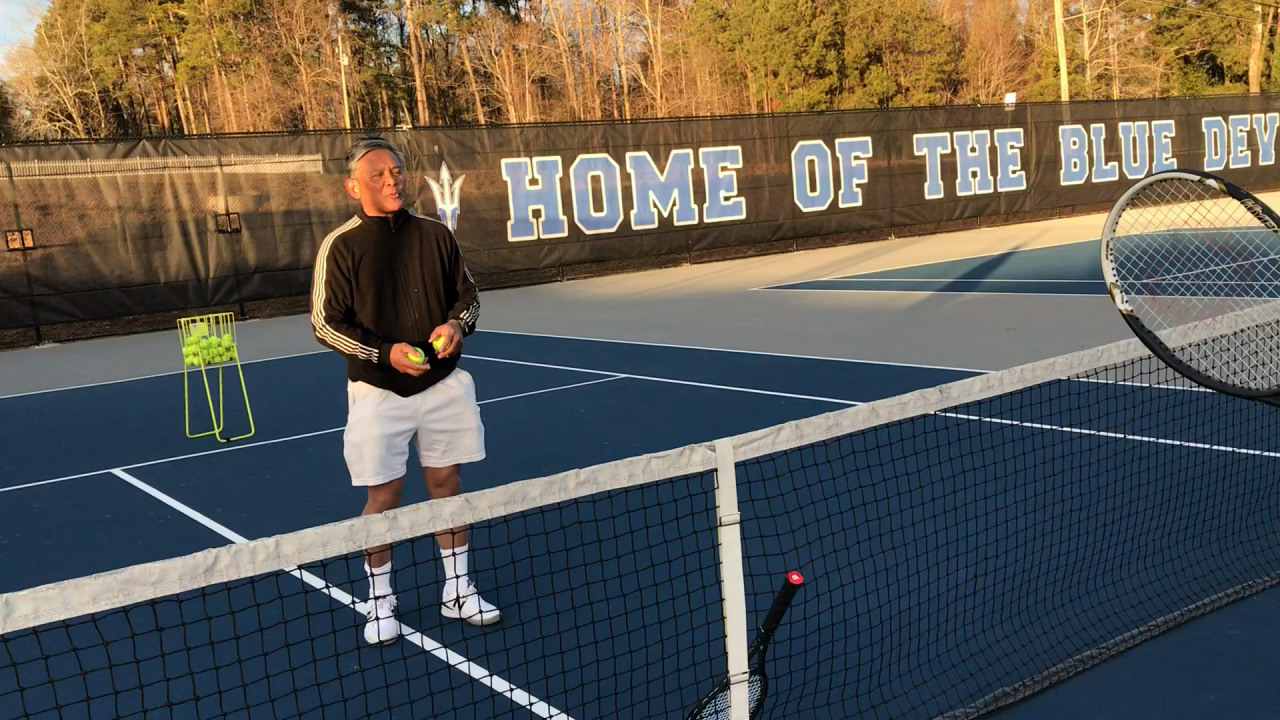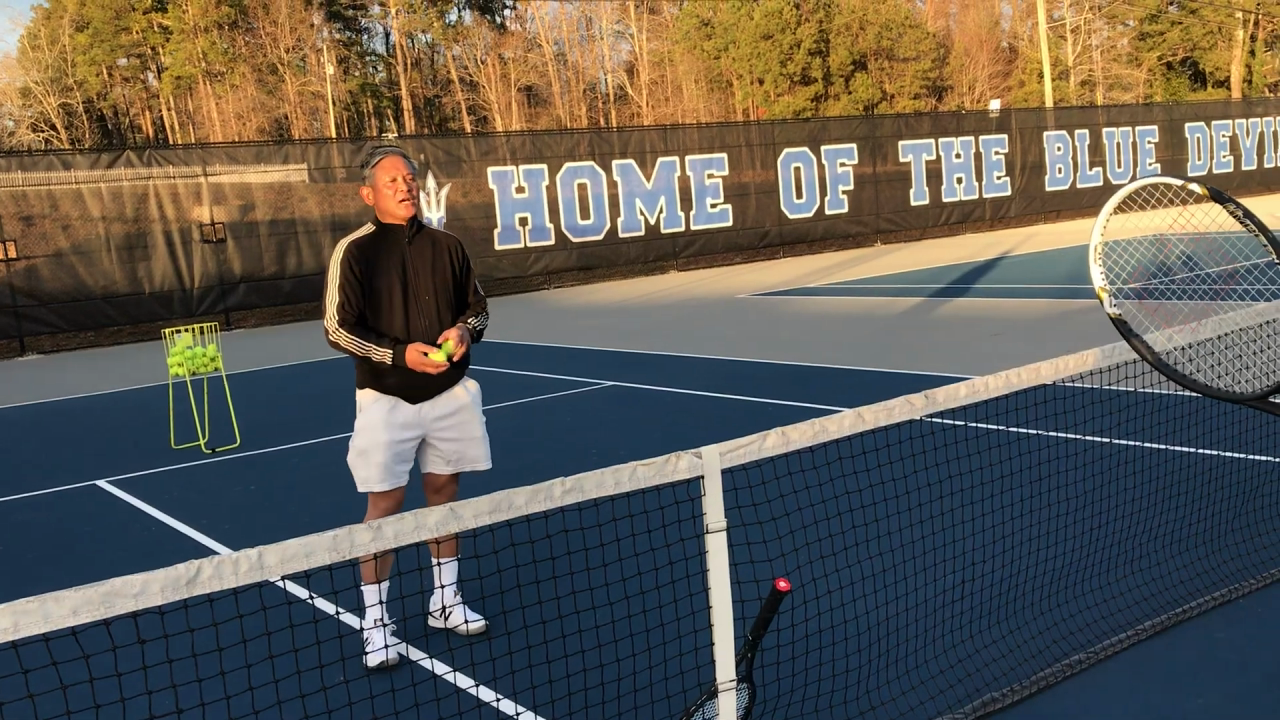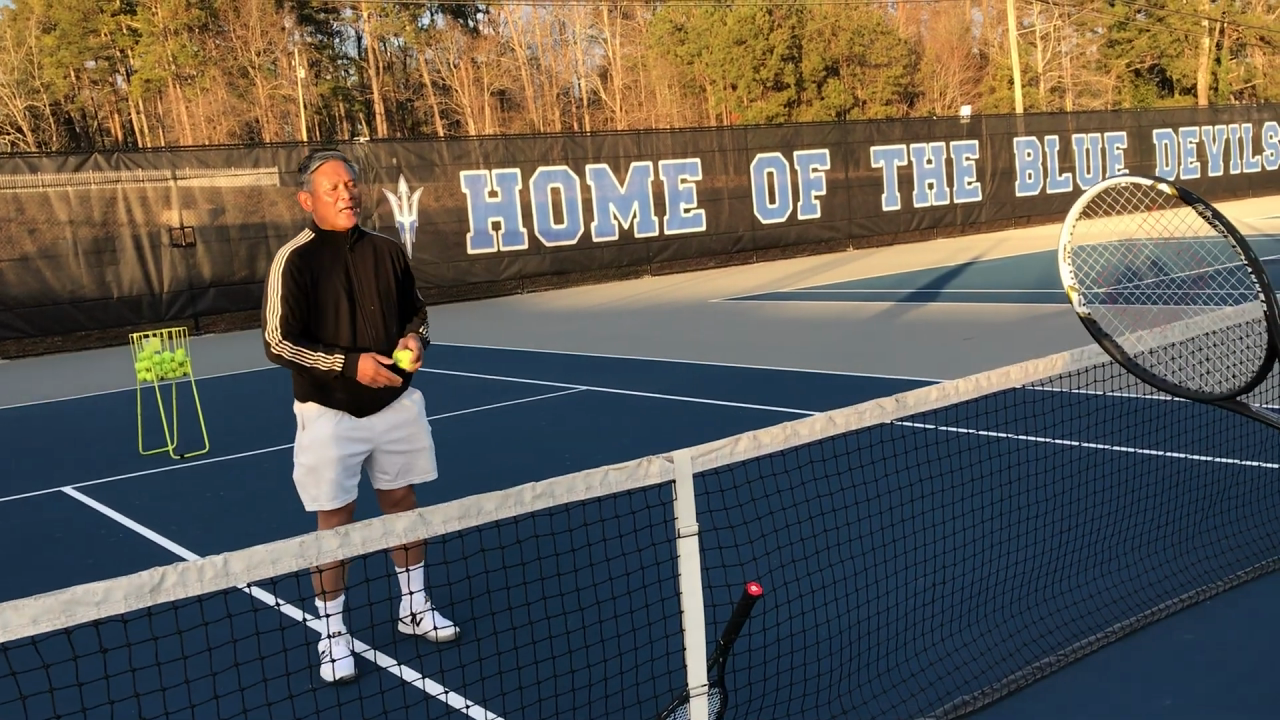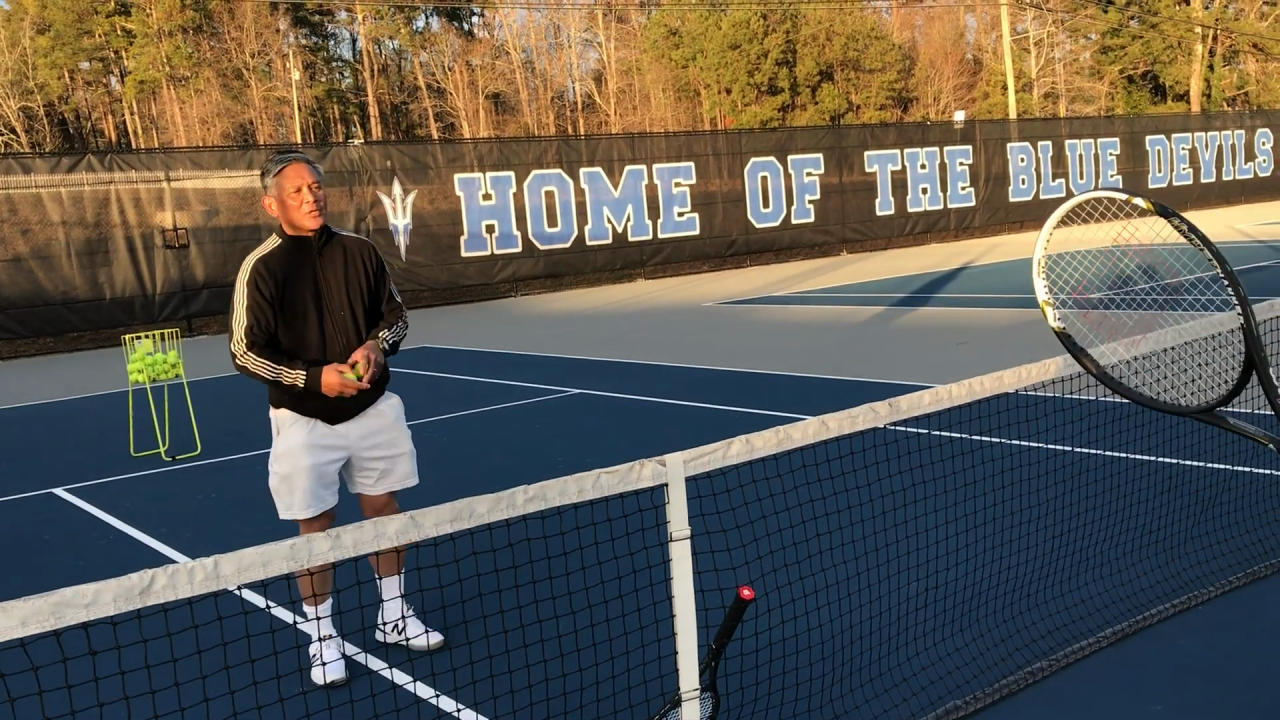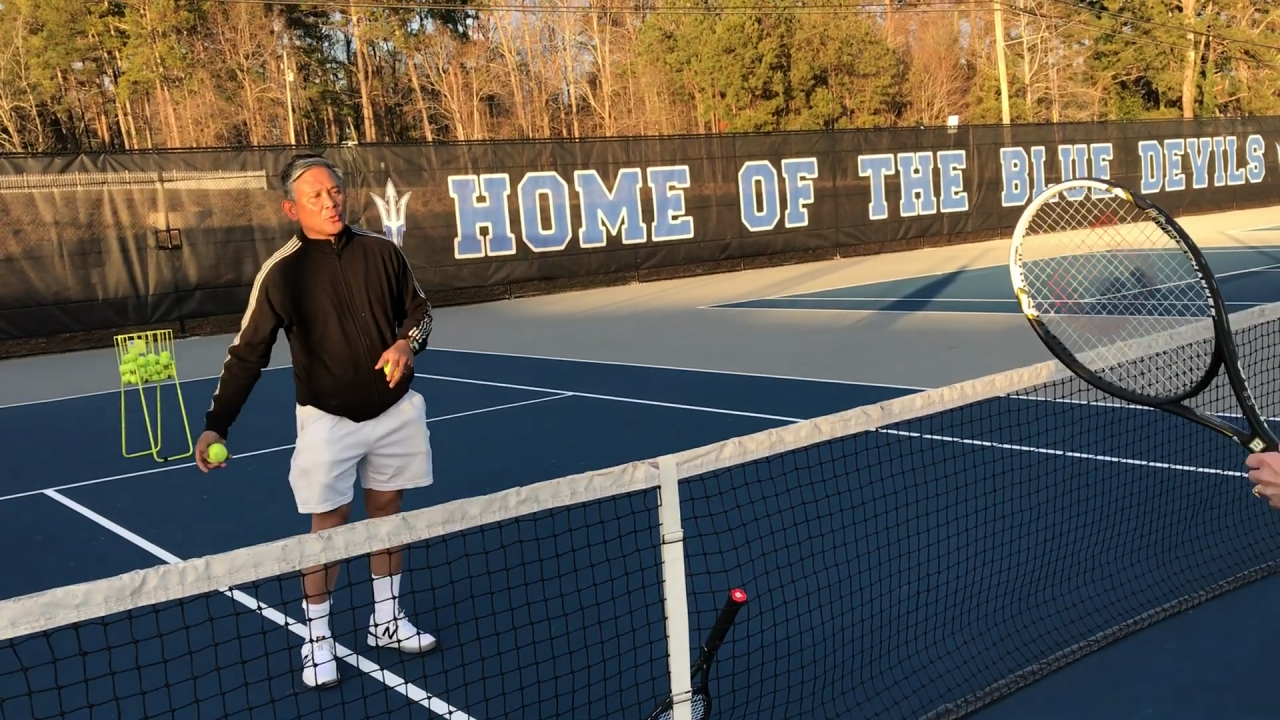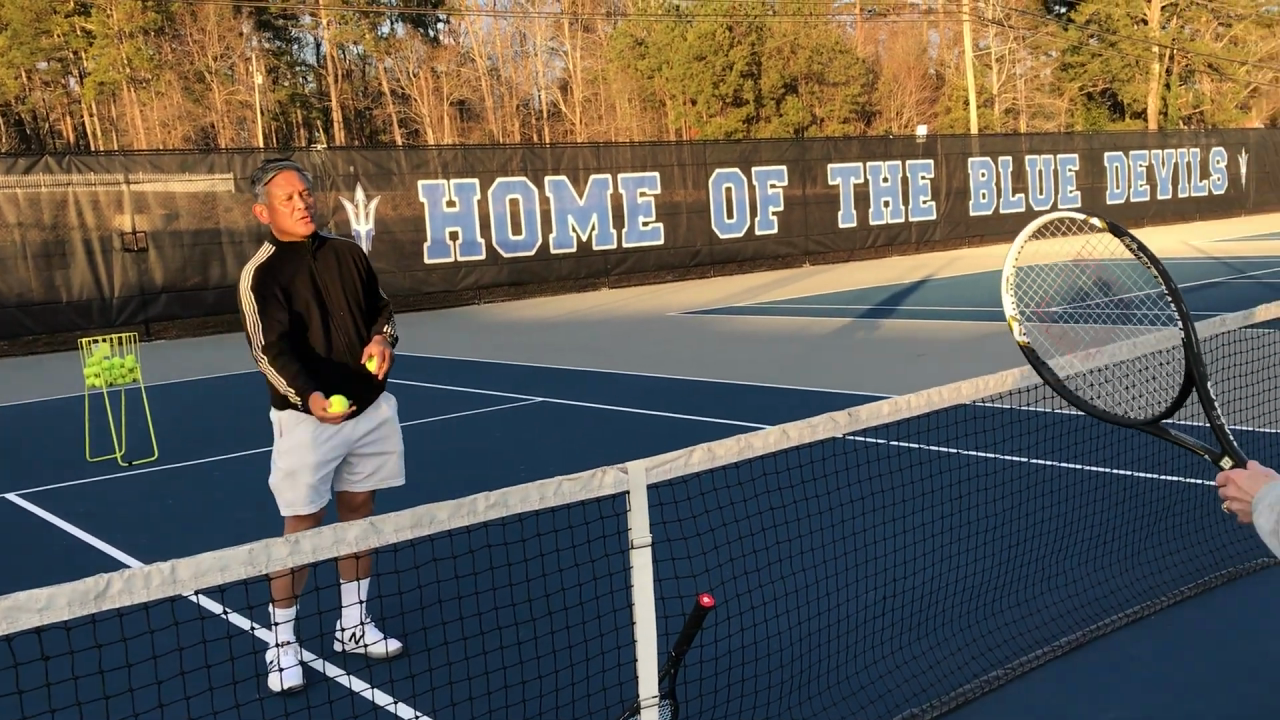
dt=0.5s
person 1, frame 1
left shoulder: (436, 235)
right shoulder: (341, 247)
left elbow: (466, 296)
right elbow: (326, 324)
left wrist: (457, 325)
right wrist: (383, 352)
left hip: (443, 384)
right hip: (378, 392)
left knee: (446, 484)
right knee: (384, 497)
left ankle: (458, 590)
right ankle: (379, 597)
person 1, frame 2
left shoulder: (448, 245)
right shoulder: (354, 251)
left elbow: (477, 306)
right elbow: (338, 328)
left wrist: (465, 330)
right wrist: (399, 354)
left hip: (449, 391)
right hip: (386, 398)
left knee: (443, 492)
right knee: (385, 504)
left ankle: (445, 600)
right ankle: (375, 619)
person 1, frame 3
left shoulder: (387, 251)
right shoulder: (294, 260)
left elbow: (415, 311)
right elbow: (278, 343)
left wrist: (415, 339)
right wrist: (350, 364)
left hip: (395, 403)
right hip: (330, 413)
left knee: (402, 504)
right knee: (334, 521)
left ankle: (415, 607)
right ankle: (333, 634)
person 1, frame 4
left shoulder: (360, 251)
right shoulder: (262, 268)
left elbow: (395, 315)
right elbow: (246, 353)
left wrist: (376, 346)
right wrist: (313, 378)
left hip: (373, 409)
right hip: (306, 422)
left knee: (384, 511)
right knee: (315, 529)
left ankle: (394, 616)
right ankle: (322, 638)
person 1, frame 5
left shoulder: (382, 251)
right shoulder: (282, 273)
left elbow: (419, 310)
right elbow: (247, 354)
left wrist: (408, 343)
right wrist: (217, 424)
left hip: (395, 409)
right hip: (328, 419)
left knee: (386, 511)
right knee: (327, 527)
left ankle: (387, 619)
right ankle: (317, 638)
person 1, frame 6
left shoulder: (348, 253)
right shoulder: (261, 274)
left elbow: (381, 310)
right elbow: (272, 351)
left wrist: (382, 339)
right wrist: (309, 397)
left hip: (369, 407)
right hip: (309, 418)
left knee: (358, 512)
right knee: (302, 528)
left ankle: (353, 624)
right ankle: (281, 640)
